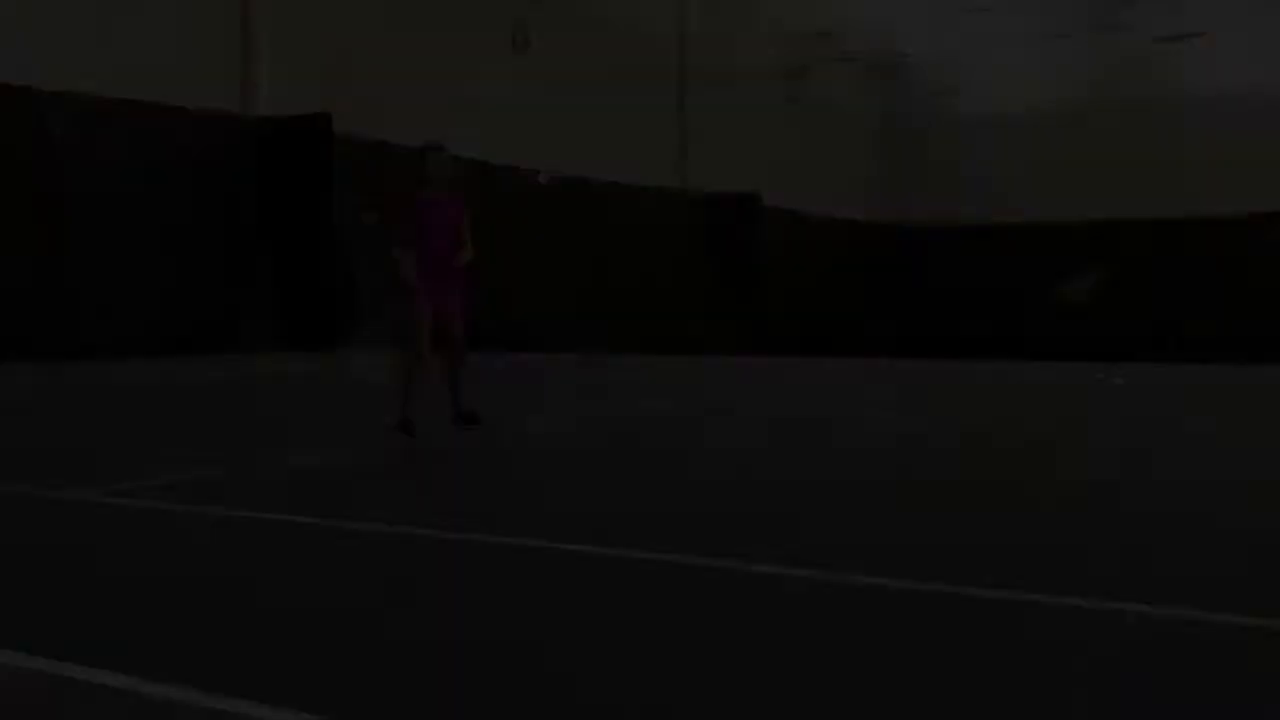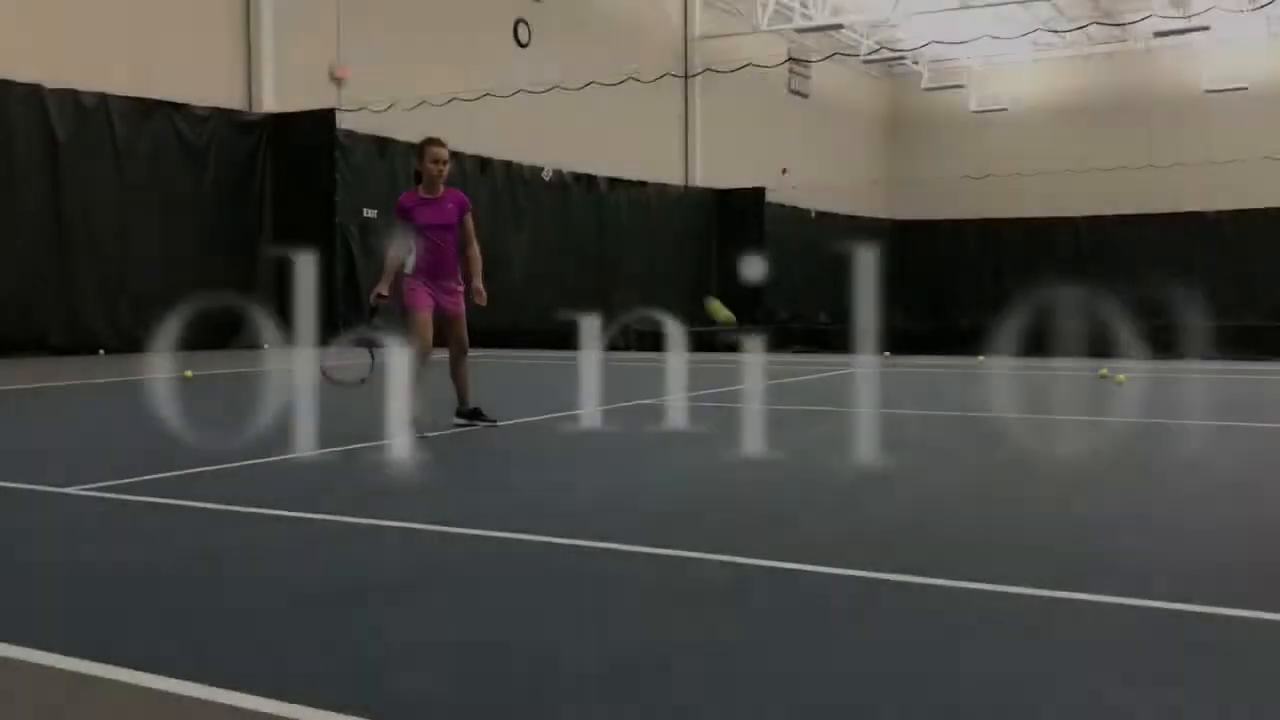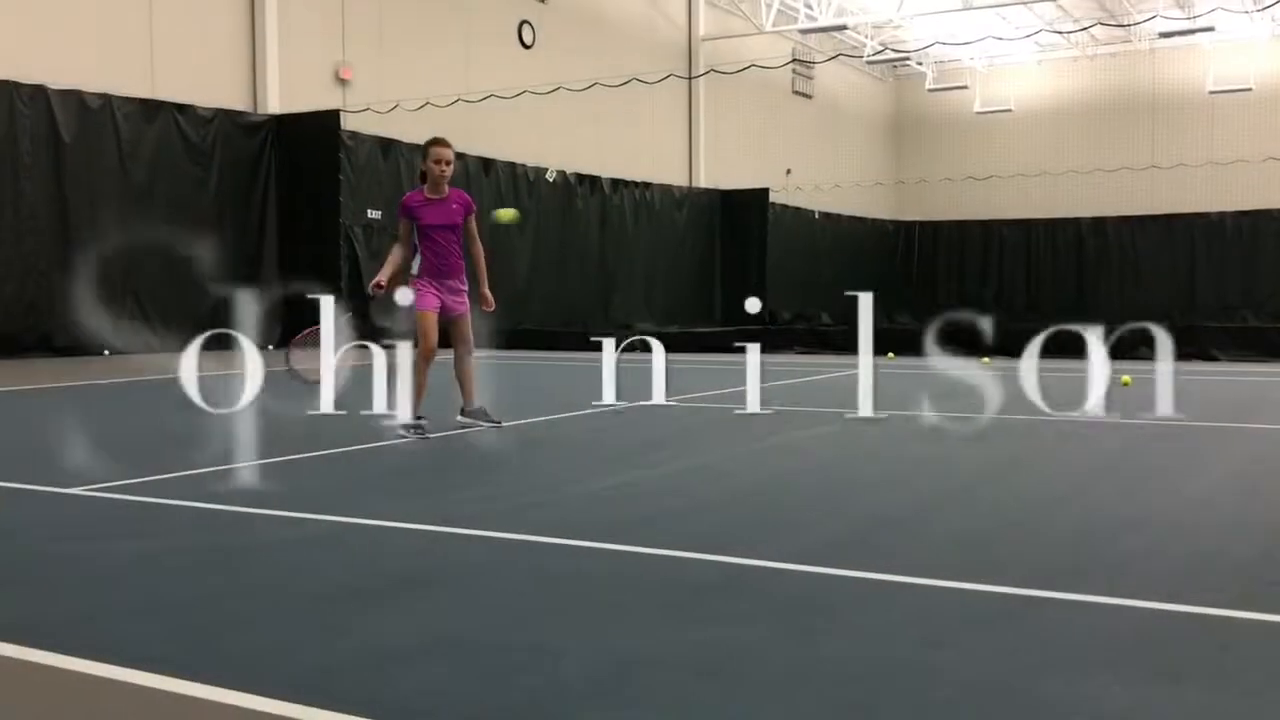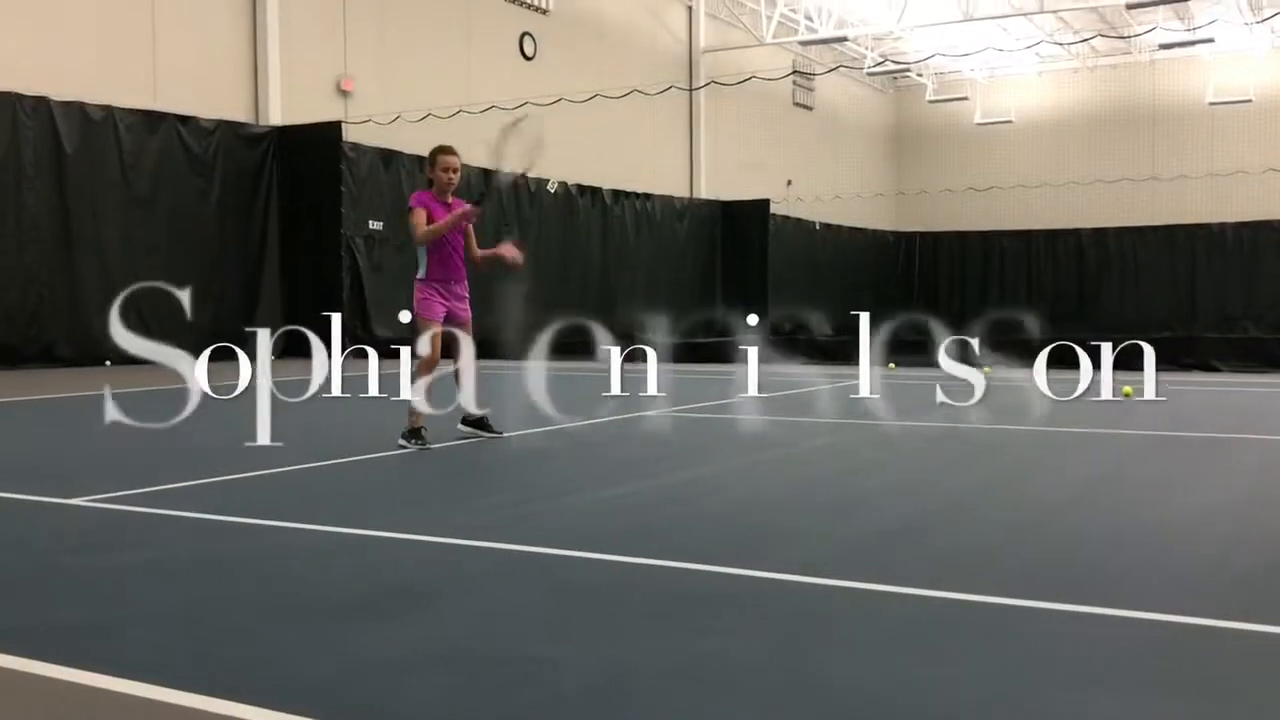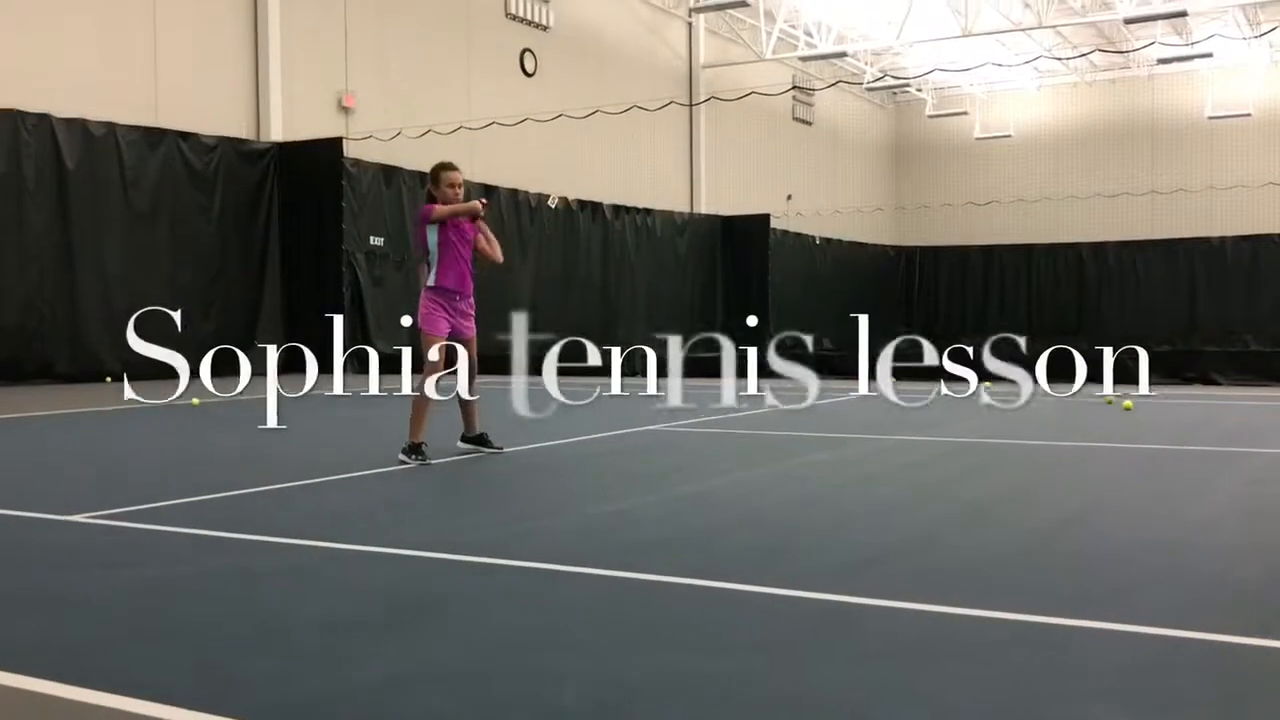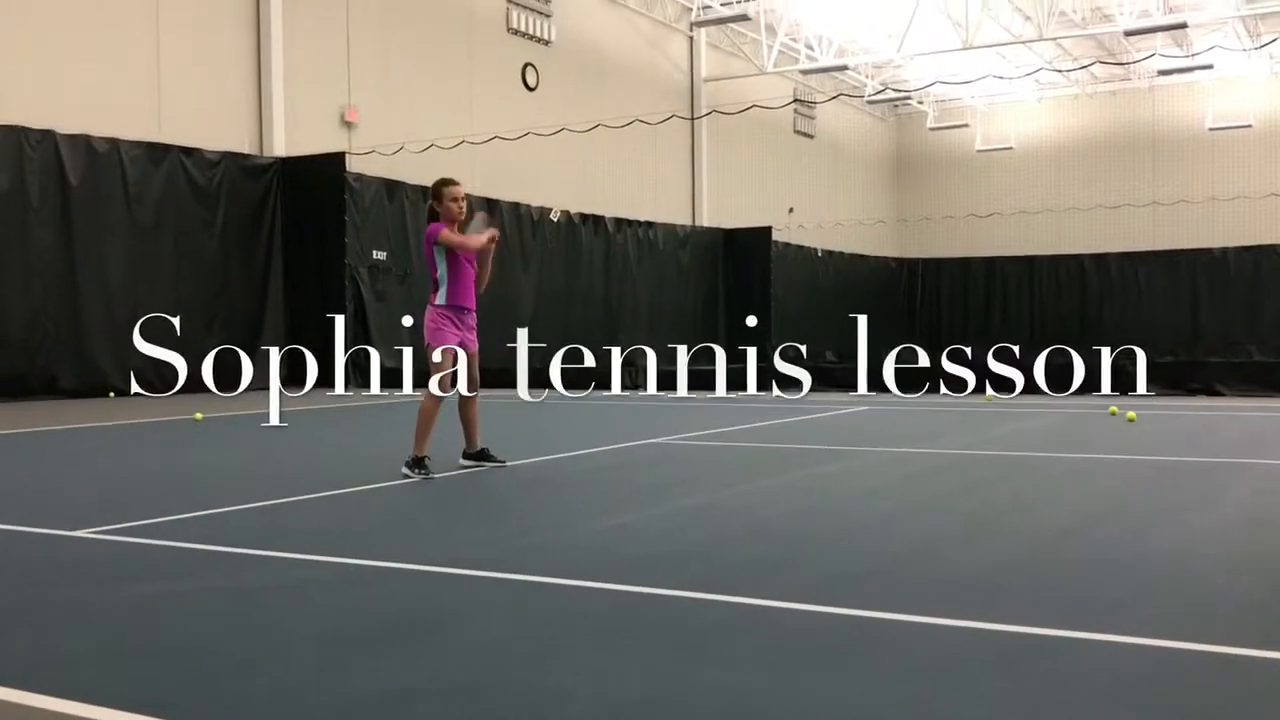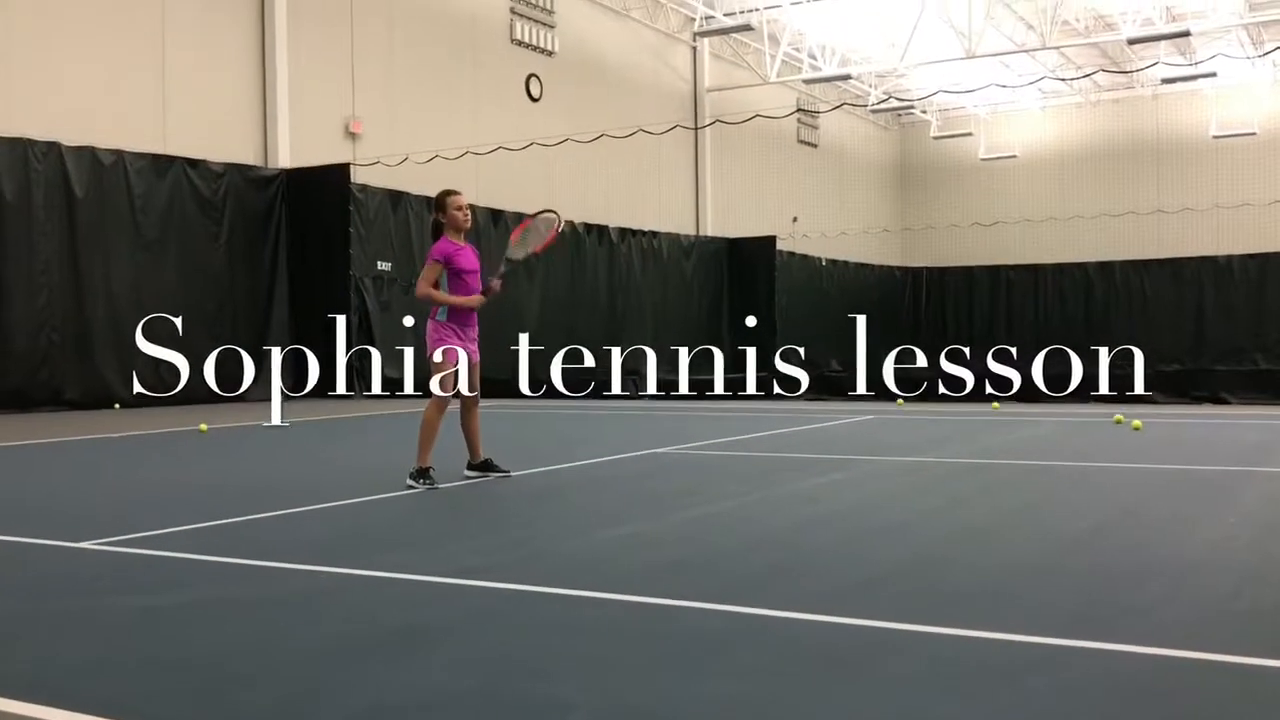
dt=0.3s
person 1, frame 1
left shoulder: (457, 204)
right shoulder: (412, 204)
left elbow: (466, 246)
right elbow: (400, 249)
left wrist: (462, 259)
right wrist: (409, 273)
left hip: (450, 286)
right hip: (420, 285)
left knee: (456, 351)
right knee: (420, 350)
left ankle: (460, 412)
right ankle: (404, 418)
person 1, frame 2
left shoulder: (458, 200)
right shoulder: (407, 202)
left elbow: (471, 243)
right elbow: (398, 246)
left wrist: (477, 280)
right wrist: (385, 283)
left hip: (451, 283)
right hip: (420, 282)
left knee: (460, 347)
right knee: (423, 346)
left ankle: (465, 408)
person 1, frame 3
left shoulder: (463, 200)
right shoulder: (411, 202)
left elbow: (474, 244)
right elbow: (402, 245)
left wrist: (483, 286)
right wrist: (385, 275)
left hip: (456, 283)
right hip: (426, 282)
left knee: (465, 346)
right knee: (428, 347)
left ankle: (469, 408)
right ankle: (412, 417)
person 1, frame 4
left shoulder: (464, 209)
right shoulder: (420, 200)
left elbow: (474, 254)
right elbow: (420, 237)
left wrist: (499, 252)
right wrist: (455, 217)
left hip: (459, 289)
right hip: (430, 288)
right knee: (431, 356)
left ankle: (471, 417)
right ankle: (413, 428)
person 1, frame 5
left shoulder: (469, 225)
right shoulder: (428, 214)
left elbow: (496, 257)
right elbow: (472, 206)
left wrist: (480, 222)
right wrist: (476, 207)
left hip: (464, 303)
right hip: (437, 302)
left knee: (469, 371)
right knee: (433, 373)
left ankle: (471, 434)
right ankle: (413, 444)
person 1, frame 6
left shoulder: (467, 243)
right shoulder: (435, 231)
left elbow: (479, 286)
right elbow: (467, 243)
left wrist: (488, 250)
right wrist: (487, 234)
left hip: (467, 317)
right hip: (443, 316)
left knee: (471, 386)
right knee: (440, 387)
left ankle: (473, 450)
right ankle: (416, 458)
person 1, frame 7
left shoulder: (471, 250)
right shoulder: (442, 249)
right elbow: (422, 290)
left wrist: (490, 290)
right wrist: (461, 301)
left hip: (468, 330)
right hip: (445, 330)
left knee: (471, 398)
right knee: (442, 397)
left ankle: (477, 461)
right ankle: (420, 469)
